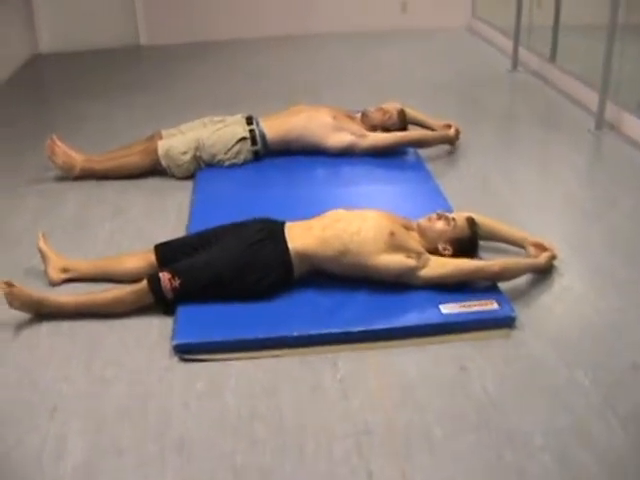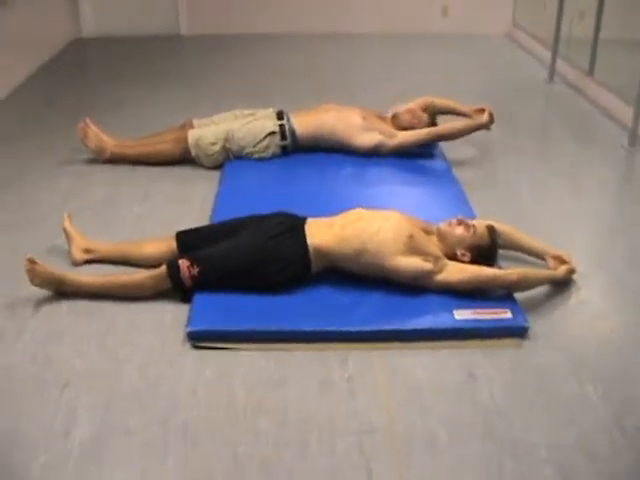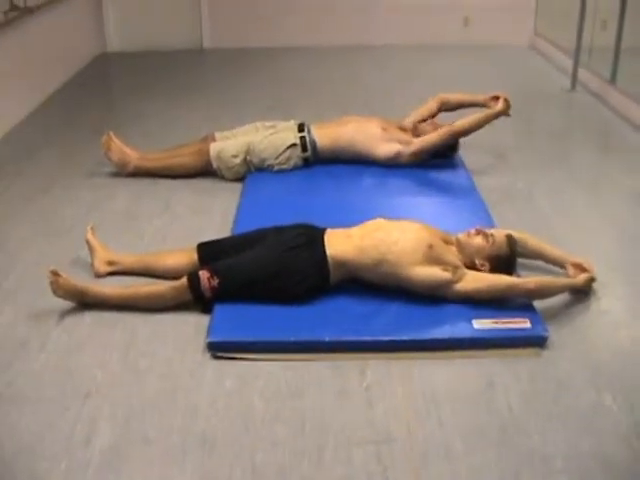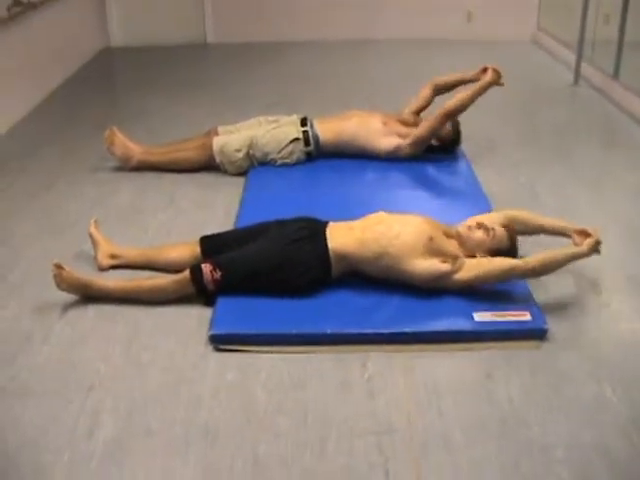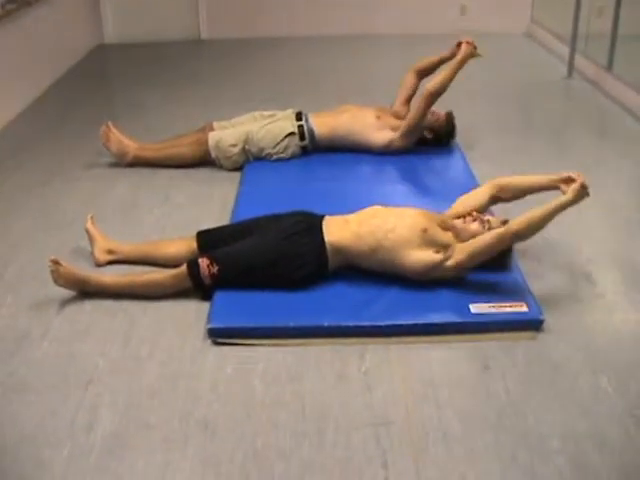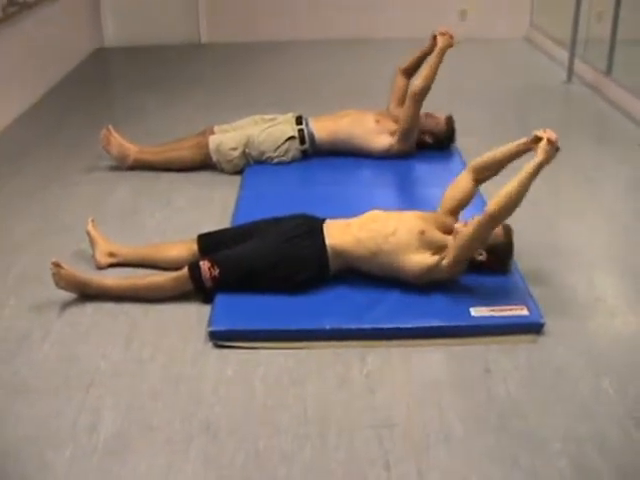
dt=0.3s
person 1, frame 1
left shoulder: (417, 264)
right shoulder: (407, 226)
left elbow: (484, 269)
right elbow: (475, 215)
left wrist: (534, 263)
right wrist: (528, 241)
left hip: (273, 264)
right hip: (273, 229)
left knee: (155, 288)
right knee: (157, 257)
left ankle: (51, 304)
right ankle: (68, 267)
person 1, frame 2
left shoulder: (435, 268)
right shoulder: (427, 230)
left elbow: (501, 277)
right elbow: (496, 225)
left wrist: (552, 275)
right wrist: (550, 255)
left hip: (292, 259)
right hip: (293, 225)
left knee: (173, 274)
right knee: (178, 244)
left ankle: (70, 283)
right ankle: (89, 249)
person 1, frame 3
left shoulder: (453, 277)
right shoulder: (447, 239)
left elbow: (518, 285)
right elbow: (515, 234)
left wrist: (573, 283)
right wrist: (568, 262)
left hip: (310, 270)
right hip: (313, 237)
left knee: (193, 285)
right knee: (198, 256)
left ankle: (94, 295)
right ankle: (113, 261)
person 1, frame 4
left shoulder: (453, 269)
right shoulder: (452, 232)
left elbow: (519, 265)
right elbow: (510, 214)
left wrist: (576, 250)
right wrist: (570, 228)
left hip: (314, 263)
right hip: (316, 229)
left knee: (197, 279)
right knee: (201, 248)
left ankle: (96, 287)
right ankle: (116, 255)
person 1, frame 5
left shoulder: (445, 260)
right shoulder: (446, 220)
left elbow: (510, 234)
right elbow: (496, 186)
left wrist: (564, 200)
right wrist: (557, 180)
left hip: (308, 256)
right hip: (312, 224)
left knee: (194, 273)
right knee: (199, 245)
left ankle: (95, 283)
right ankle: (112, 248)
person 1, frame 6
left shoulder: (446, 263)
right shoulder: (443, 221)
left elbow: (492, 215)
right elbow: (476, 171)
left wrist: (537, 163)
right wrist: (526, 143)
left hip: (311, 260)
right hip: (312, 227)
left knee: (195, 275)
right knee: (198, 246)
left ankle: (96, 286)
right ankle: (114, 252)
person 2, frame 1
left shoulder: (358, 139)
right shoulder: (352, 117)
left elbow: (402, 138)
right elbow: (402, 107)
left wrist: (443, 137)
right wrist: (438, 124)
left hip: (248, 142)
right hip: (245, 122)
left knee: (159, 155)
right knee: (159, 138)
left ankle: (82, 167)
right ankle: (85, 159)
person 2, frame 2
left shoulder: (385, 140)
right shoulder: (384, 117)
left elbow: (434, 132)
right elbow: (427, 101)
left wrist: (476, 123)
right wrist: (471, 110)
left hip: (277, 136)
right hip: (276, 118)
left knee: (190, 145)
right knee: (190, 127)
left ankle: (112, 151)
right ankle: (116, 145)
person 2, frame 3
left shoulder: (405, 150)
right shoulder: (404, 127)
left elbow: (451, 132)
right elbow: (441, 100)
left wrist: (492, 112)
right wrist: (484, 100)
left hip: (298, 149)
right hip: (296, 130)
left knee: (213, 158)
right knee: (213, 140)
left ankle: (134, 164)
right ankle: (137, 157)
person 2, frame 4
left shoulder: (406, 145)
right shoulder: (406, 122)
left elbow: (447, 111)
right elbow: (434, 86)
left wrist: (482, 86)
right wrist: (474, 76)
left hip: (301, 143)
right hip: (300, 124)
left knee: (214, 151)
right knee: (216, 133)
left ankle: (138, 158)
right ankle: (142, 151)
person 2, frame 5
left shoulder: (400, 138)
right shoulder: (396, 115)
left elbow: (429, 93)
right elbow: (416, 72)
left wrist: (460, 60)
right wrist: (452, 54)
left hip: (296, 137)
right hip: (294, 118)
left knee: (210, 146)
right knee: (210, 130)
left ankle: (135, 154)
right ankle: (137, 148)
person 2, frame 6
left shoulder: (400, 142)
right shoulder: (394, 119)
left elbow: (416, 94)
right elbow: (404, 75)
left wrist: (440, 52)
right wrist: (431, 49)
left hip: (295, 141)
right hip: (294, 123)
left knee: (210, 150)
right knee: (212, 134)
left ankle: (134, 157)
right ankle: (137, 152)
